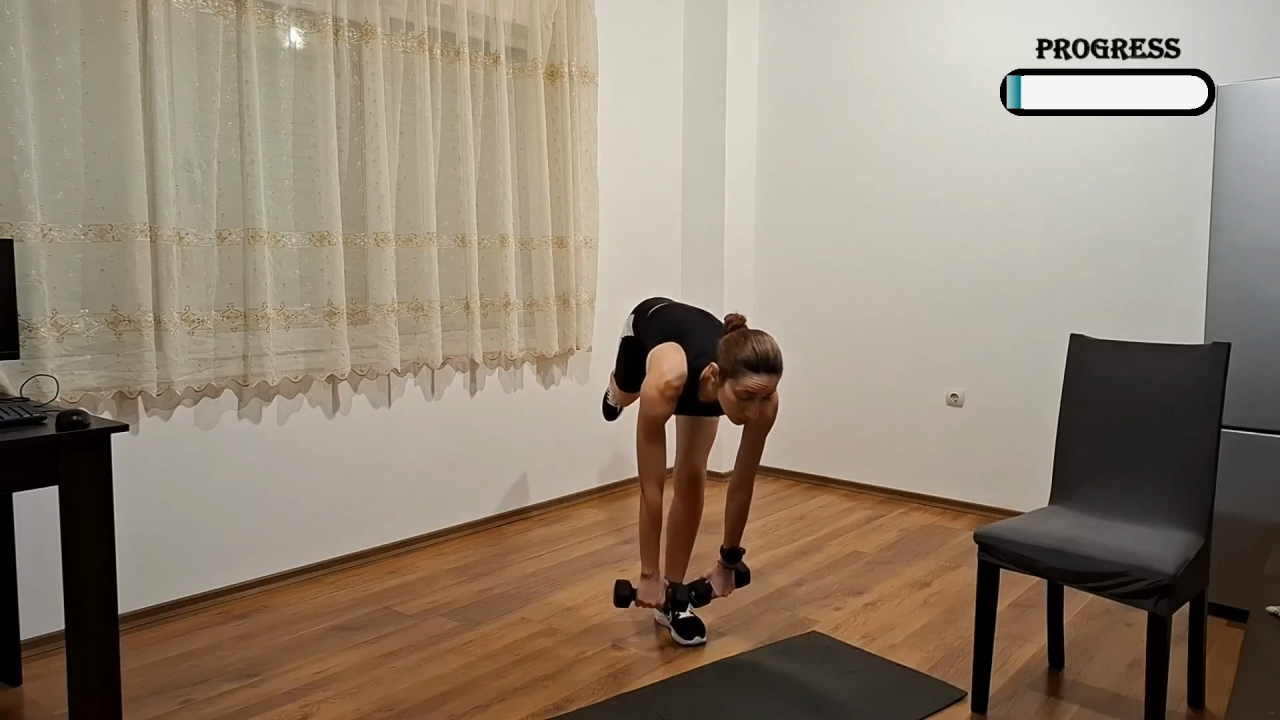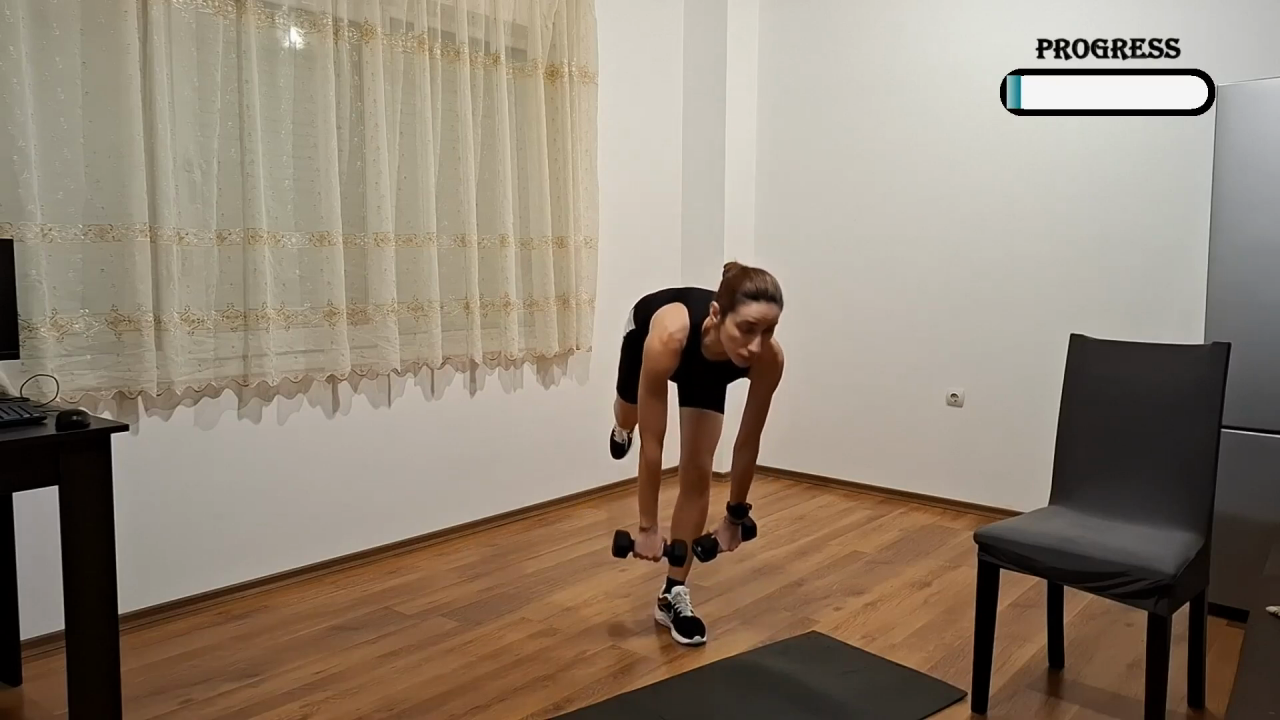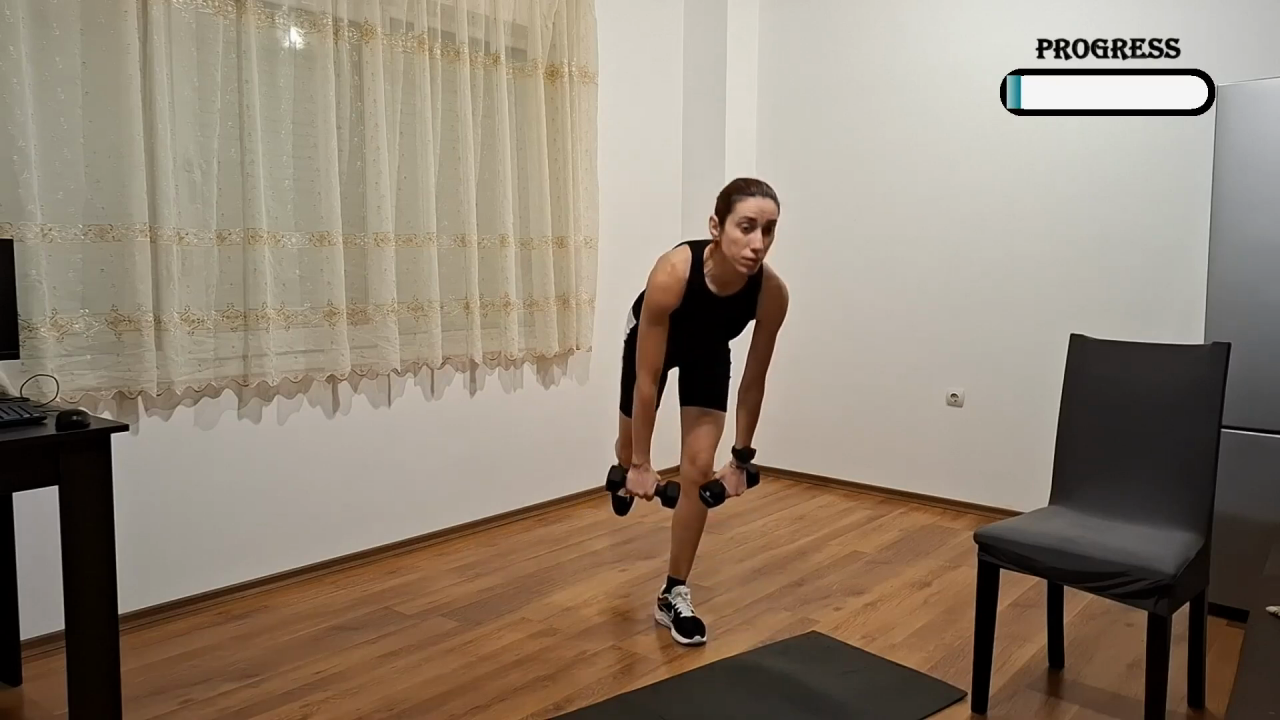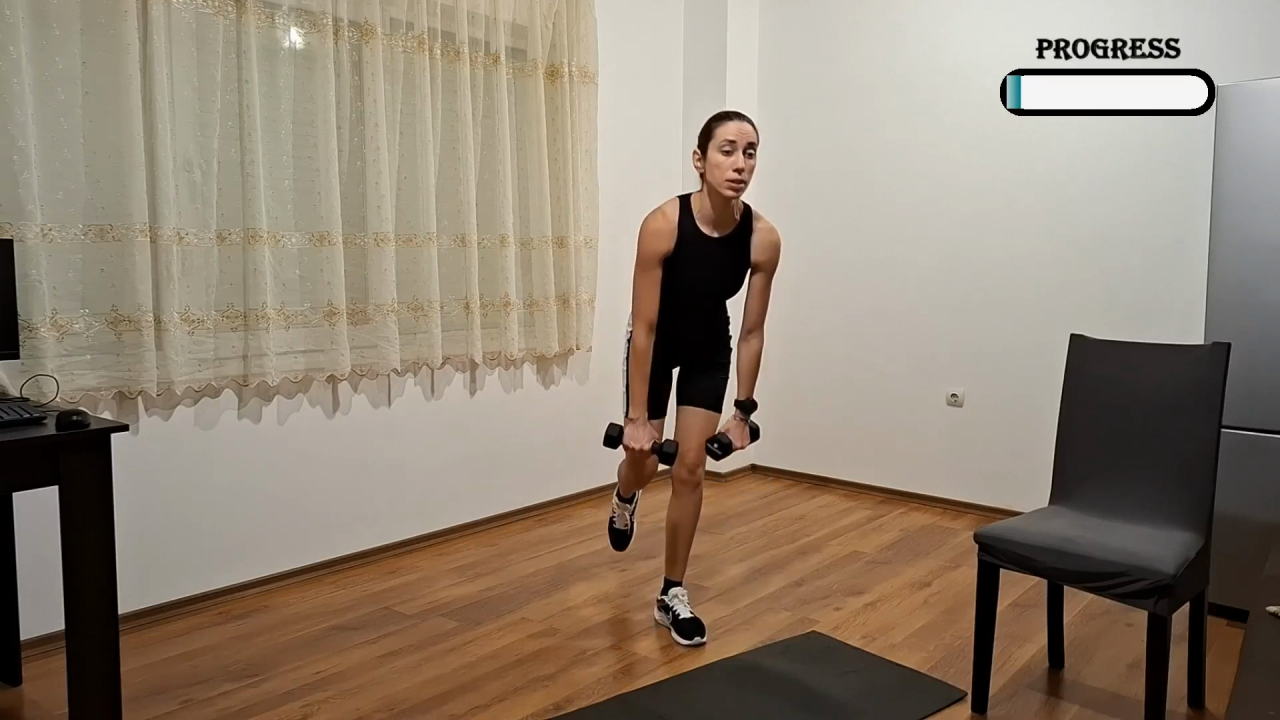
dt=0.3s
person 1, frame 1
left shoulder: (763, 399)
right shoulder: (665, 381)
left elbow: (743, 482)
right elbow: (652, 488)
left wrist: (728, 561)
right wrist: (648, 575)
right hip: (649, 324)
left knee: (691, 476)
right knee: (624, 397)
left ankle: (674, 595)
right ankle: (617, 394)
person 1, frame 2
left shoulder: (770, 357)
right shoulder: (668, 336)
left elbow: (748, 443)
right elbow: (652, 445)
left wrist: (735, 516)
right wrist: (647, 526)
right hip: (646, 322)
left knee: (698, 475)
right knee: (629, 416)
left ankle: (675, 594)
right ankle: (622, 429)
person 1, frame 3
left shoulder: (772, 293)
right shoulder: (672, 273)
left elbow: (753, 381)
right elbow: (648, 378)
left wrist: (740, 458)
right wrist: (639, 463)
left hip: (709, 355)
right hip: (655, 342)
left knee: (698, 470)
right knee: (636, 459)
left ankle: (673, 595)
right ankle: (630, 472)
person 1, frame 4
left shoulder: (764, 238)
right shoulder: (663, 224)
left elbow: (751, 332)
right elbow: (644, 329)
left wrist: (742, 411)
right wrist: (636, 417)
left hip: (709, 350)
right hip: (658, 346)
left knee: (689, 470)
right knee: (644, 461)
left ankle: (673, 595)
right ankle: (625, 496)
